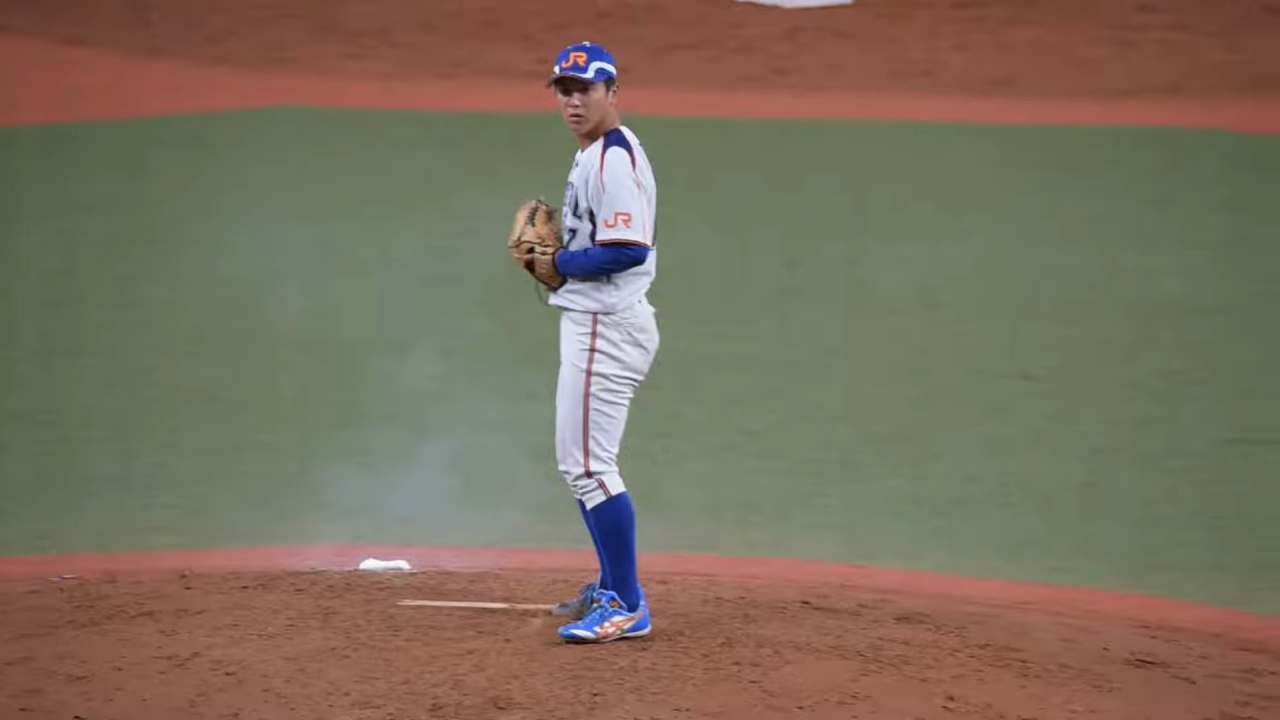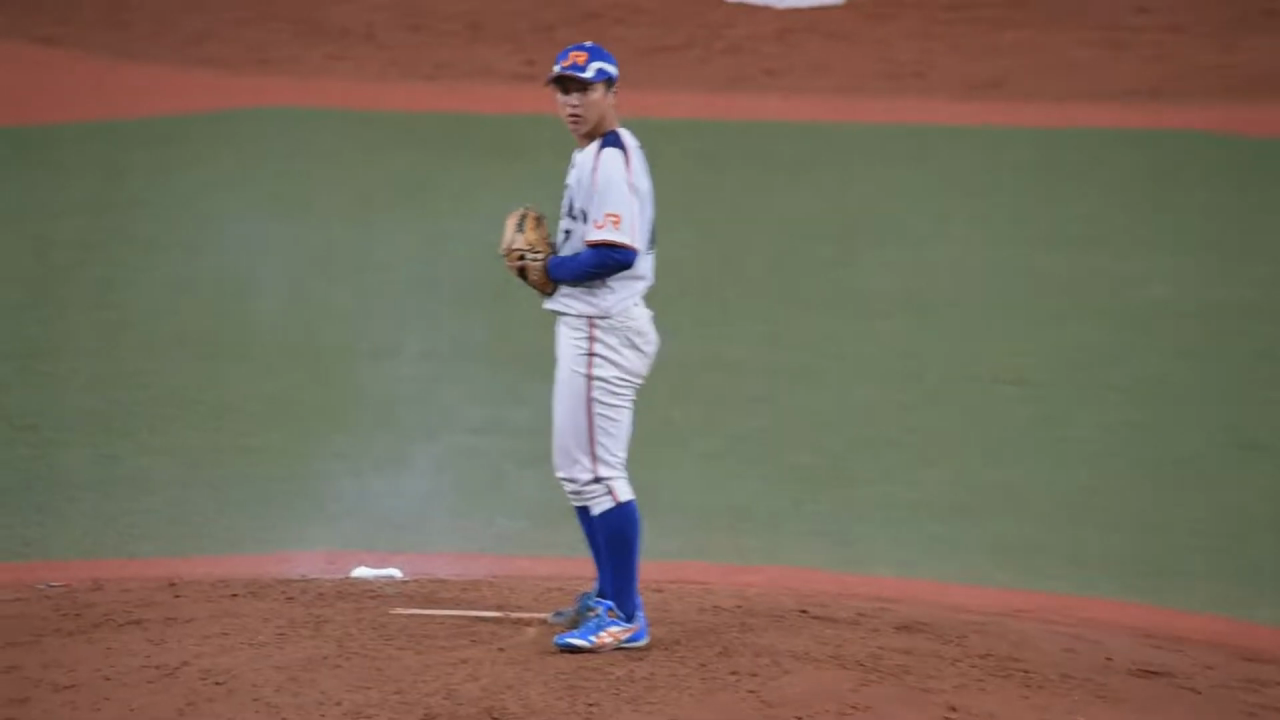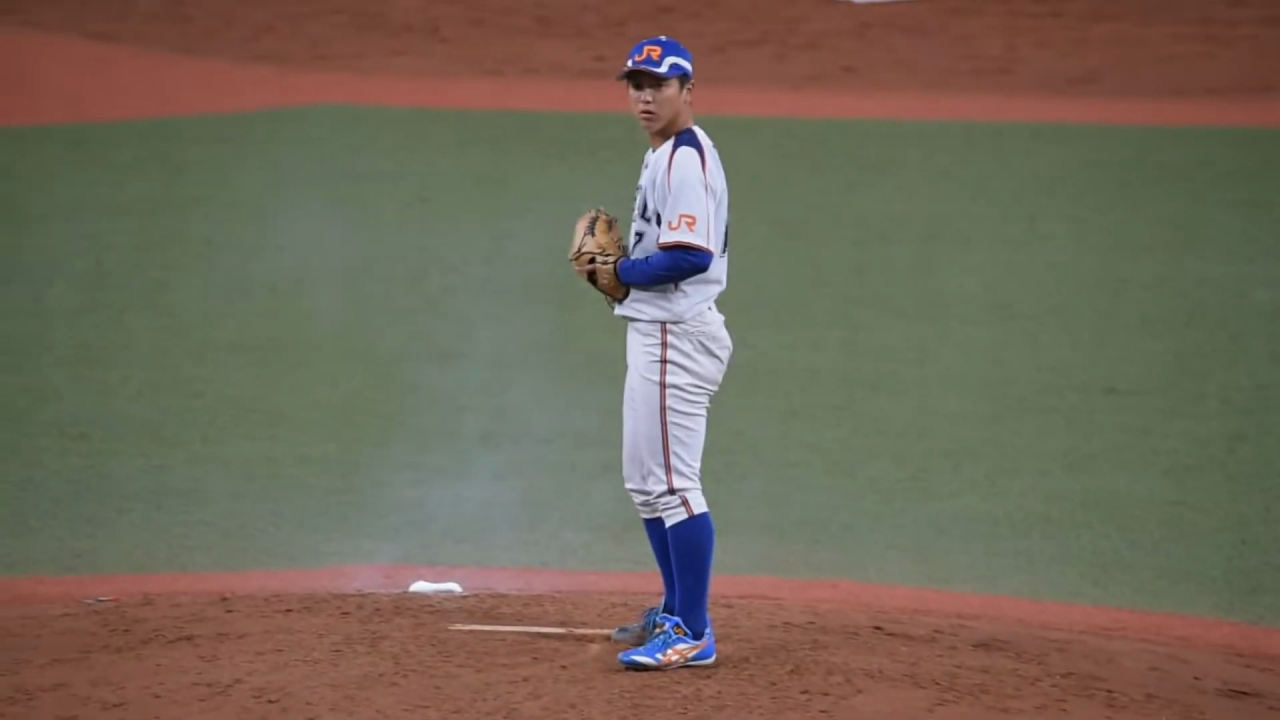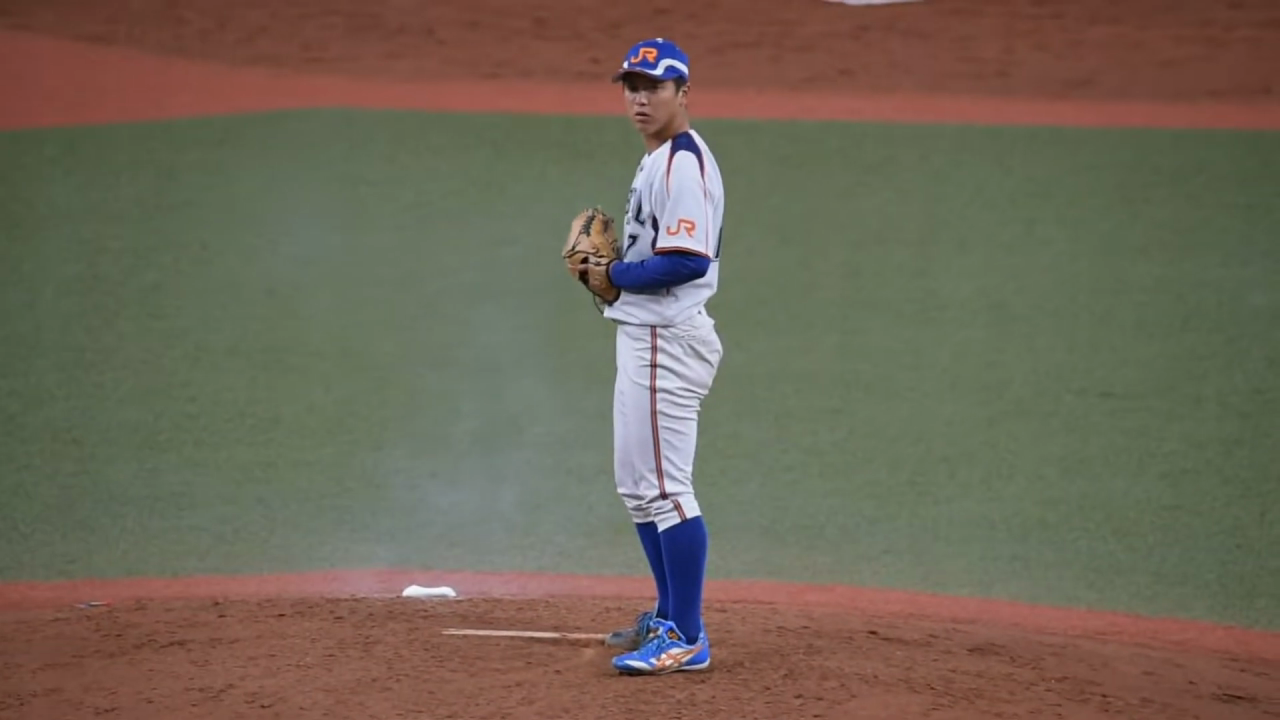
dt=0.3s
person 1, frame 1
left shoulder: (615, 156)
right shoulder: (590, 154)
left elbow: (629, 249)
left wrist: (559, 263)
right wrist: (558, 260)
left hip: (605, 328)
right hip: (593, 324)
left knee: (588, 465)
right knee: (581, 461)
left ankle: (628, 605)
right ankle: (613, 587)
person 1, frame 2
left shoulder: (611, 157)
right shoulder: (590, 156)
left elbow: (616, 254)
left wrist: (551, 269)
right wrist: (555, 267)
left hip: (603, 332)
right hip: (585, 329)
left knee: (599, 472)
right knee: (576, 471)
left ankle: (625, 616)
right ankle: (609, 596)
person 1, frame 3
left shoulder: (686, 155)
right shoulder: (663, 155)
left elbow: (689, 255)
left wrist: (621, 271)
right wrist: (624, 269)
left hip: (674, 338)
right hip: (657, 333)
left knee: (671, 485)
right knee: (645, 482)
left ankle: (692, 633)
right ankle: (675, 612)
person 1, frame 4
left shoulder: (683, 160)
right shoulder: (657, 160)
left elbow: (688, 261)
left wrist: (613, 274)
right wrist: (613, 270)
left hip: (666, 342)
right hip: (644, 338)
left knee: (665, 489)
right knee: (639, 487)
left ankle: (687, 637)
right ankle: (669, 616)
